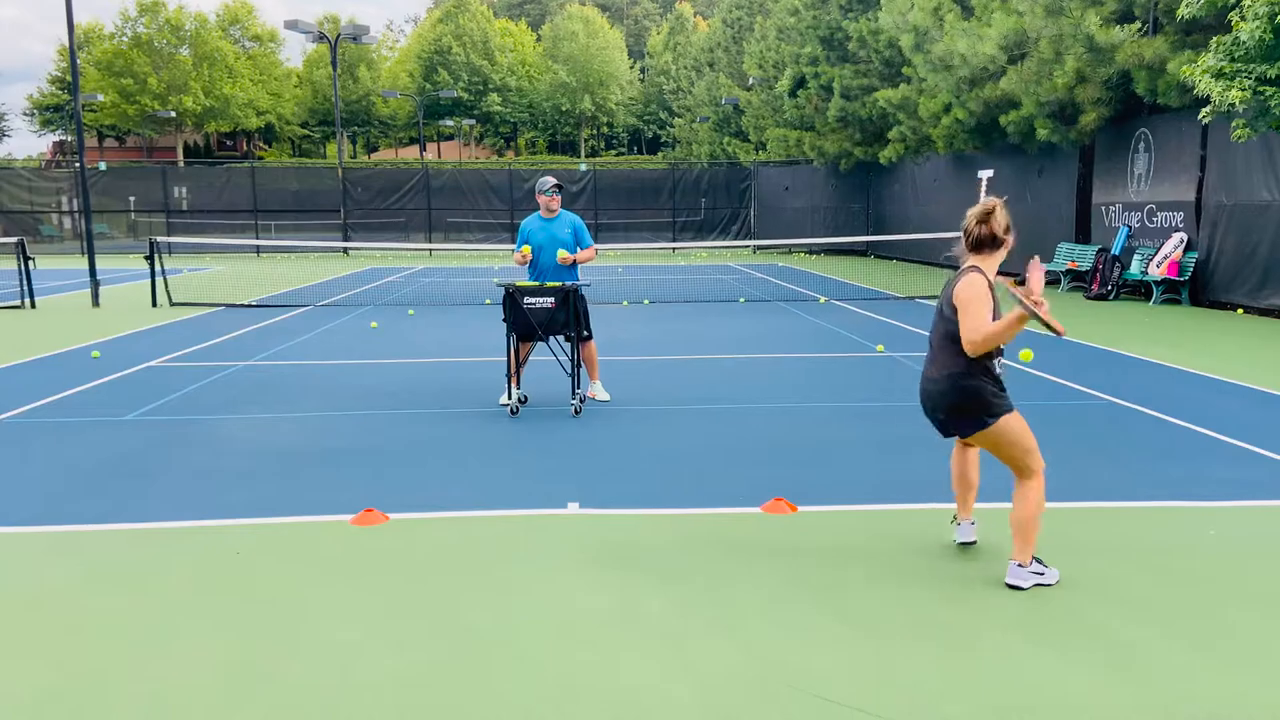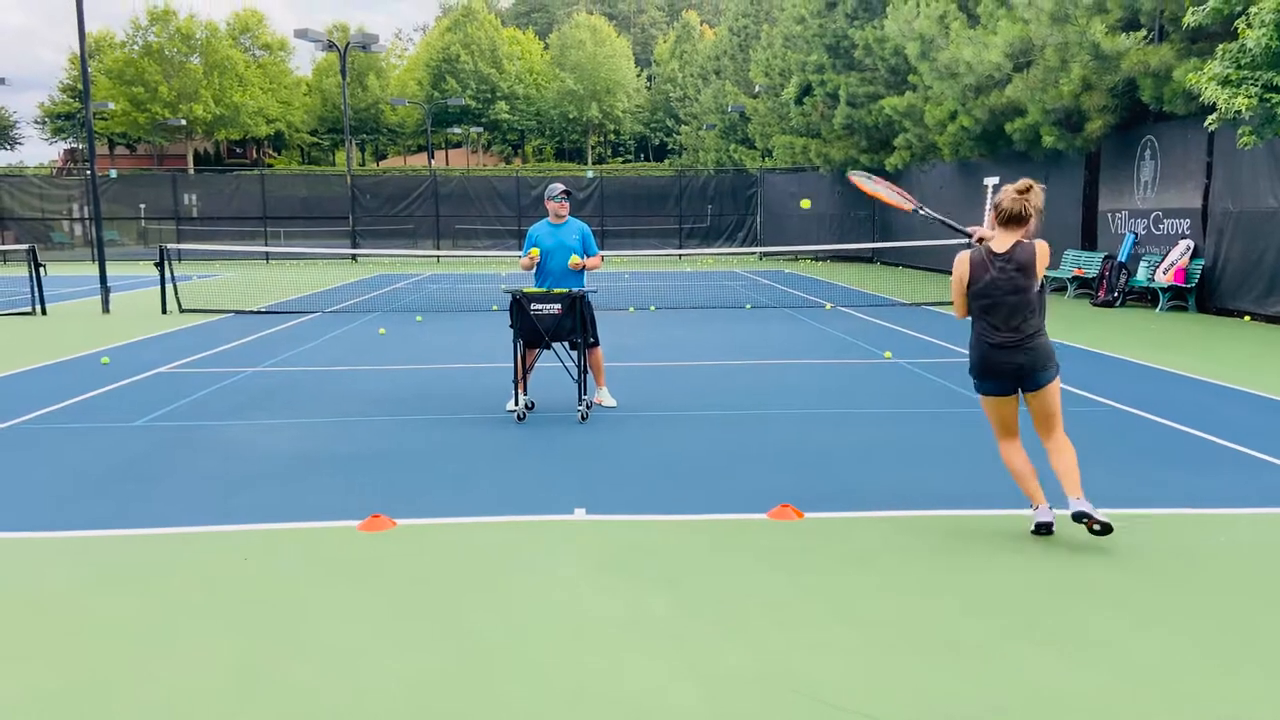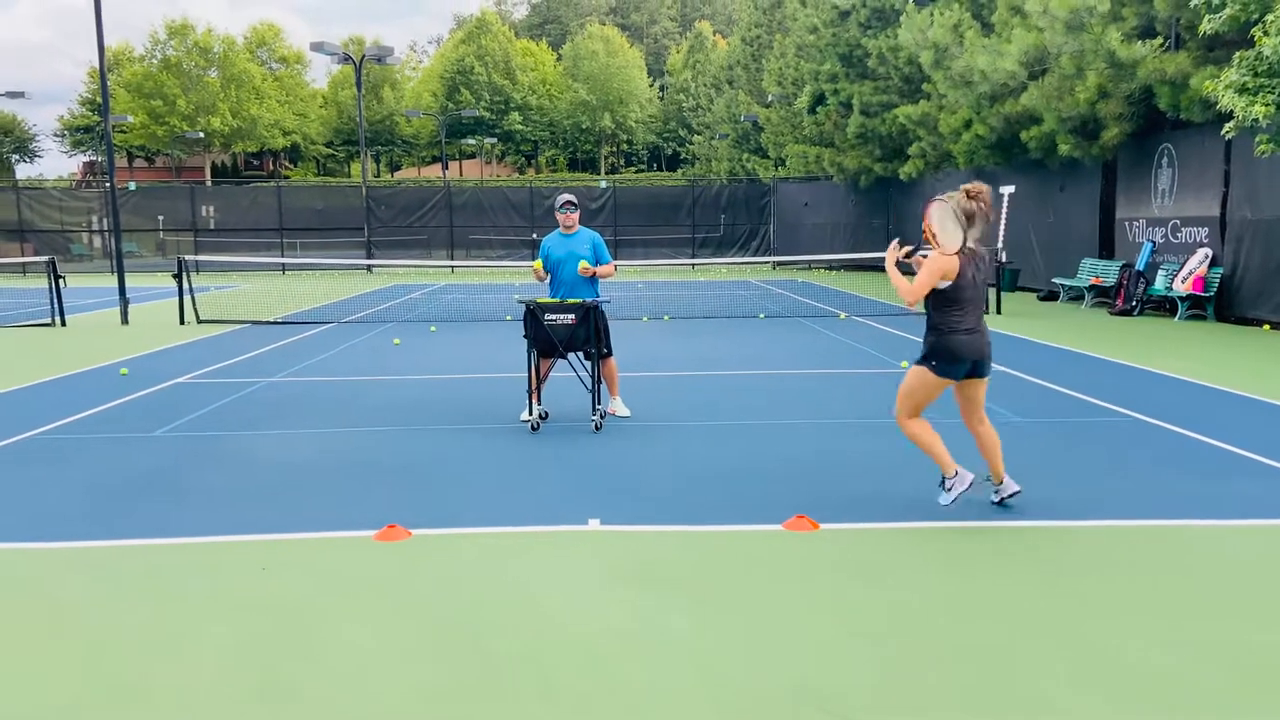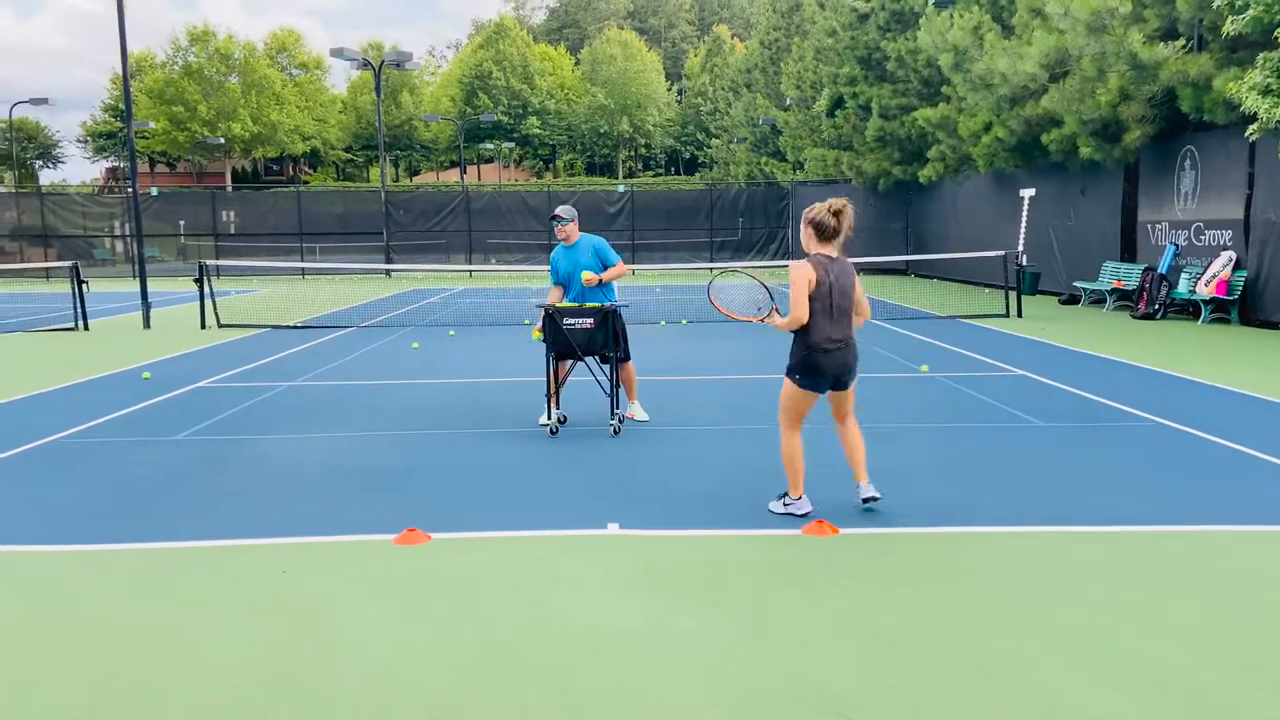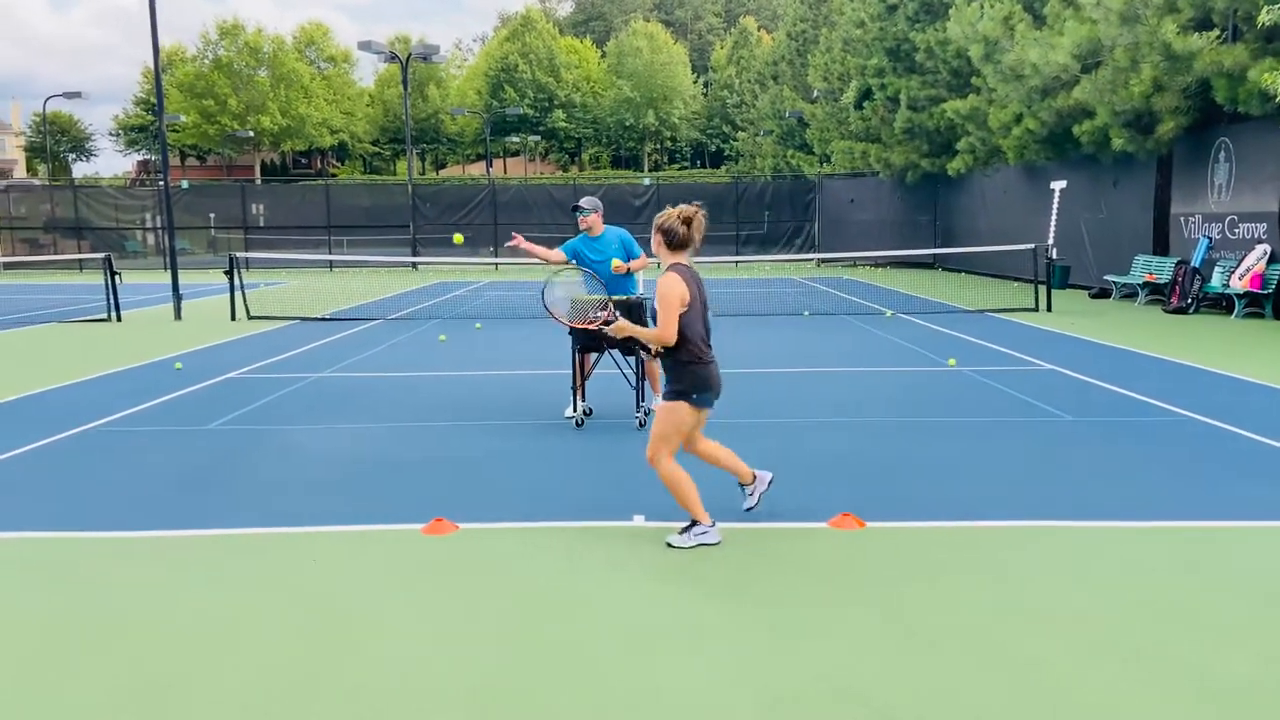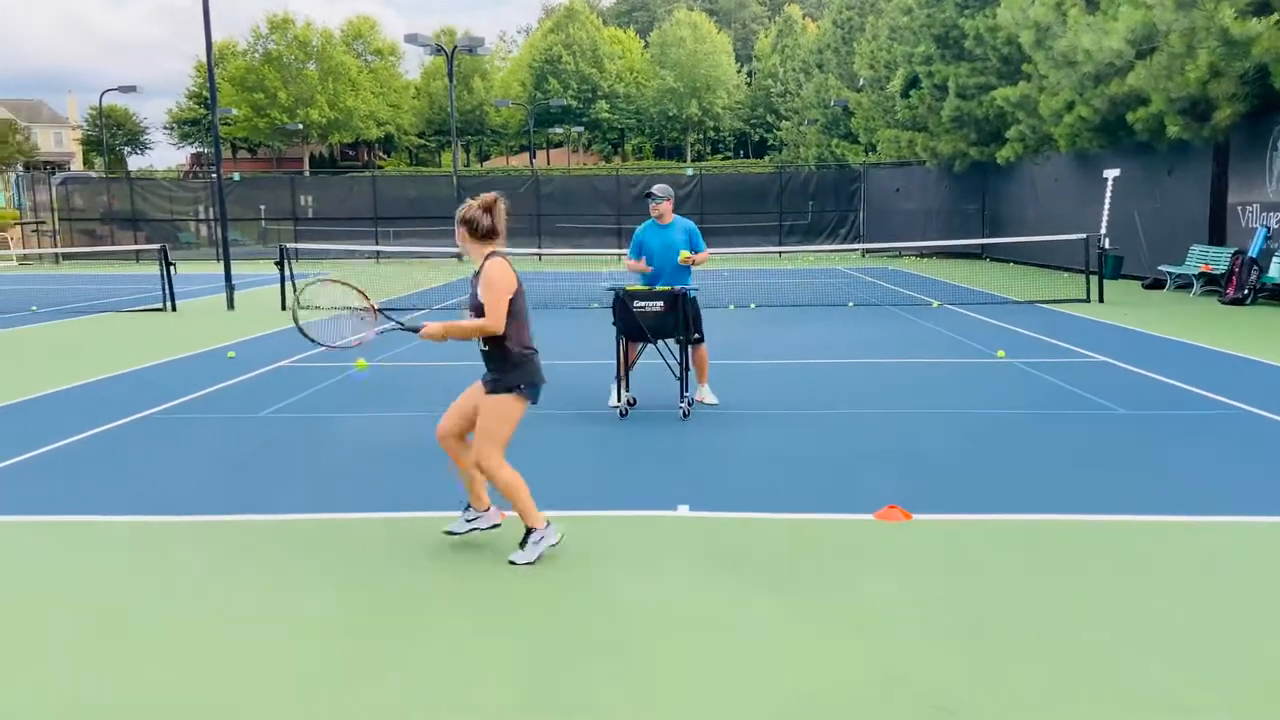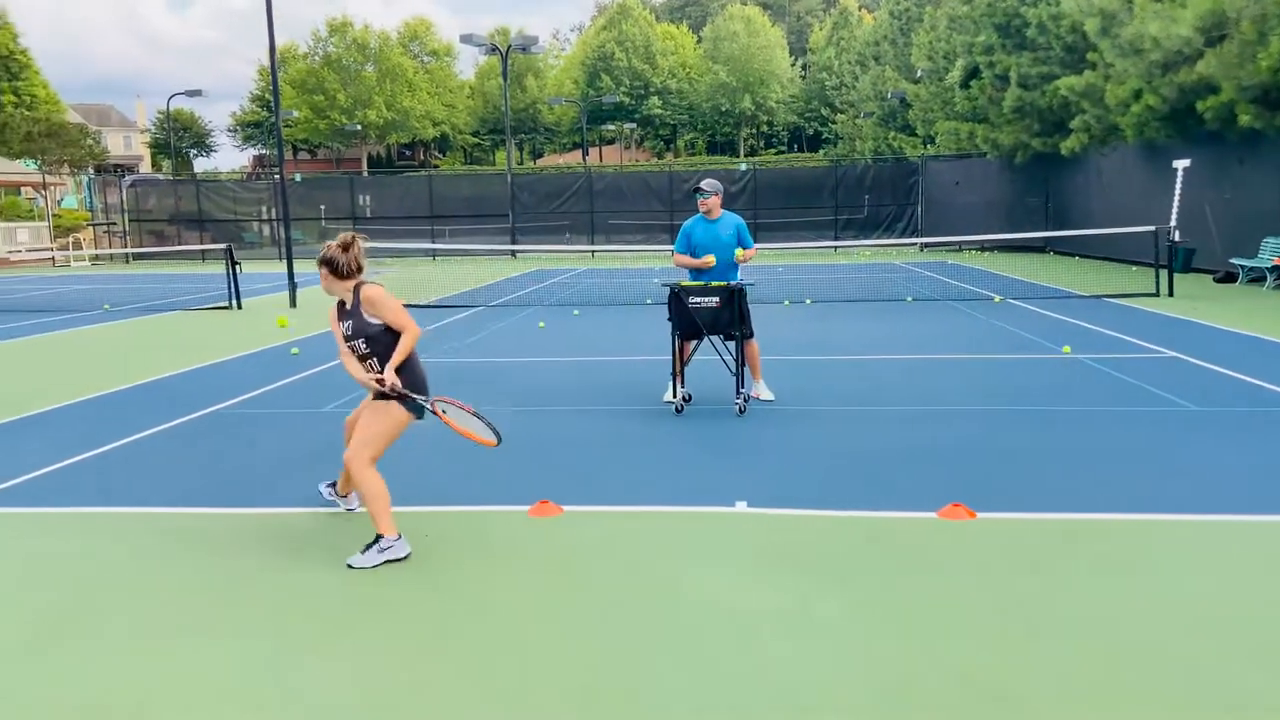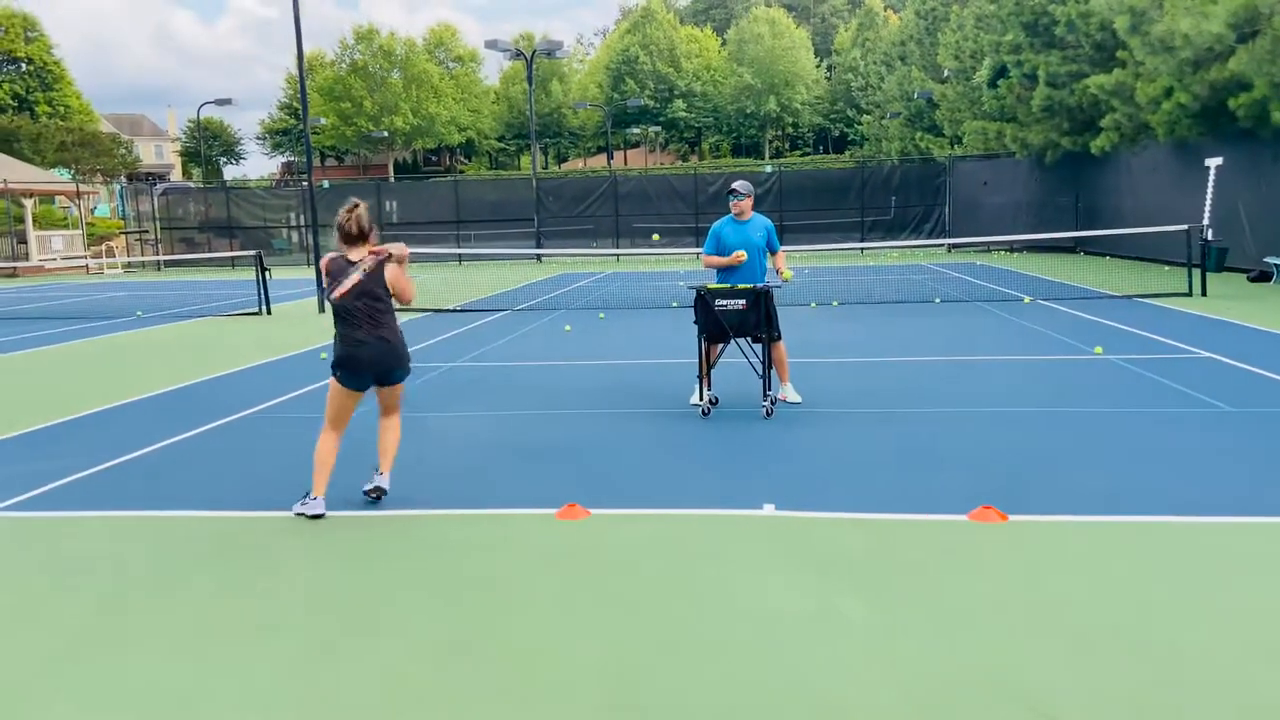
dt=0.5s
person 1, frame 1
left shoulder: (972, 279)
right shoulder: (973, 282)
right elbow: (975, 346)
left wrist: (1027, 310)
right wrist: (1021, 312)
left hip: (938, 393)
right hip: (970, 395)
left knee: (968, 442)
right knee: (1032, 473)
left ankle: (963, 521)
right ankle: (1023, 565)
person 1, frame 2
left shoulder: (966, 261)
right shoulder: (1039, 253)
left elbow: (961, 312)
right wrist: (991, 239)
left hip: (991, 364)
right hip: (1036, 358)
left knee: (1007, 439)
right knee: (1053, 434)
left ankle: (1041, 510)
right ankle: (1077, 503)
person 1, frame 3
left shoulder: (944, 258)
right shoulder: (975, 253)
left elbow: (910, 297)
left wrist: (890, 265)
right wrist: (925, 266)
left hip: (946, 348)
right hip: (977, 346)
left knee: (906, 416)
right knee: (976, 418)
left ankle: (954, 474)
right ankle: (1002, 483)
person 1, frame 4
left shoulder: (802, 269)
right shoulder: (847, 268)
left elbow: (799, 318)
right elbow: (863, 313)
left wrist: (780, 323)
left hip: (811, 360)
right hip: (846, 358)
left knee: (790, 426)
right knee: (845, 419)
left ankle: (795, 498)
right ankle: (864, 484)
person 1, frame 5
left shoulder: (669, 281)
right shoulder: (689, 275)
left elbow: (667, 337)
left wrist: (630, 329)
right wrist: (639, 333)
left hip: (688, 380)
right hip: (701, 375)
left knee: (658, 456)
right knee: (690, 441)
left ankle: (703, 525)
right ankle: (752, 479)
person 1, frame 6
left shoulder: (496, 268)
right shoulder: (482, 271)
left elbow: (494, 324)
right elbow: (480, 323)
left wrist: (446, 329)
right wrist: (446, 330)
left hip: (515, 375)
right hip: (499, 374)
left knee: (486, 459)
right knee: (448, 432)
left ankle: (539, 530)
right ankle: (481, 509)
person 1, frame 7
left shoulder: (370, 293)
right shoulder: (338, 312)
left elbow: (412, 330)
right elbow: (348, 356)
left wrist: (390, 368)
right wrist: (366, 378)
left hip: (403, 388)
right hip: (386, 388)
left knee: (357, 459)
right knee: (352, 428)
left ankle: (390, 540)
right ankle: (345, 492)
person 1, frame 8
left shoulder: (328, 265)
right shoulder: (388, 269)
right elbow: (407, 299)
left wrist: (374, 255)
right wrist: (400, 262)
left hip: (351, 360)
right hip: (392, 358)
left knee: (332, 429)
right knee: (390, 412)
left ankle: (315, 497)
right ankle: (382, 475)
person 2, frame 1
left shoulder: (573, 220)
right shoulder: (527, 224)
left elbow: (591, 251)
right elbow: (517, 255)
left wrist: (573, 258)
right wrist: (522, 258)
left knee: (585, 338)
right knee: (522, 340)
left ankle: (595, 385)
right ankle: (512, 388)
person 2, frame 2
left shoulder: (581, 228)
right shoulder: (535, 230)
left elbow: (597, 260)
right elbow: (524, 264)
left wrist: (583, 264)
right wrist: (529, 261)
left knee: (592, 345)
right knee: (529, 346)
left ankle: (601, 391)
right ankle: (520, 394)
person 2, frame 3
left shoulder: (592, 237)
right shoulder: (548, 242)
left elbow: (610, 269)
right elbow: (541, 275)
left wrist: (594, 271)
right wrist: (538, 274)
left knee: (605, 355)
right knee: (543, 356)
left ankle: (615, 401)
right ankle: (533, 404)
person 2, frame 4
left shoulder: (595, 243)
right shoulder: (556, 255)
left elbow: (621, 268)
right elbow: (557, 290)
left wrist: (599, 278)
right wrist: (544, 317)
left knee: (622, 360)
right knee: (559, 359)
left ankle: (633, 405)
right ankle: (552, 408)
person 2, frame 5
left shoulder: (620, 235)
right shoulder: (577, 244)
left elbow: (643, 260)
right elbow: (553, 256)
left wrist: (627, 268)
right wrist: (527, 246)
left hip: (629, 304)
left knee: (646, 351)
right knee: (583, 351)
left ankle: (657, 397)
right ankle: (578, 399)
person 2, frame 6
left shoulder: (688, 227)
right shoulder: (642, 231)
left elbow: (705, 254)
right elbow: (630, 262)
left wrist: (693, 259)
right wrist: (638, 267)
left knee: (697, 341)
right knee: (632, 341)
left ankle: (703, 388)
right ankle: (620, 389)
person 2, frame 7
left shoulder: (736, 222)
right shoulder: (689, 226)
left elbow: (751, 249)
right elbow: (678, 258)
left wrist: (744, 256)
right wrist: (699, 263)
left knee: (747, 337)
right knee: (684, 338)
left ankle: (758, 385)
right ankle: (676, 385)
person 2, frame 8
left shoulder: (765, 224)
right shoulder: (719, 227)
left elbow: (776, 252)
right elbow: (706, 260)
left wrist: (781, 268)
right wrist: (729, 260)
left knee: (774, 340)
right knee: (712, 341)
left ankle: (785, 387)
right ankle: (702, 388)
